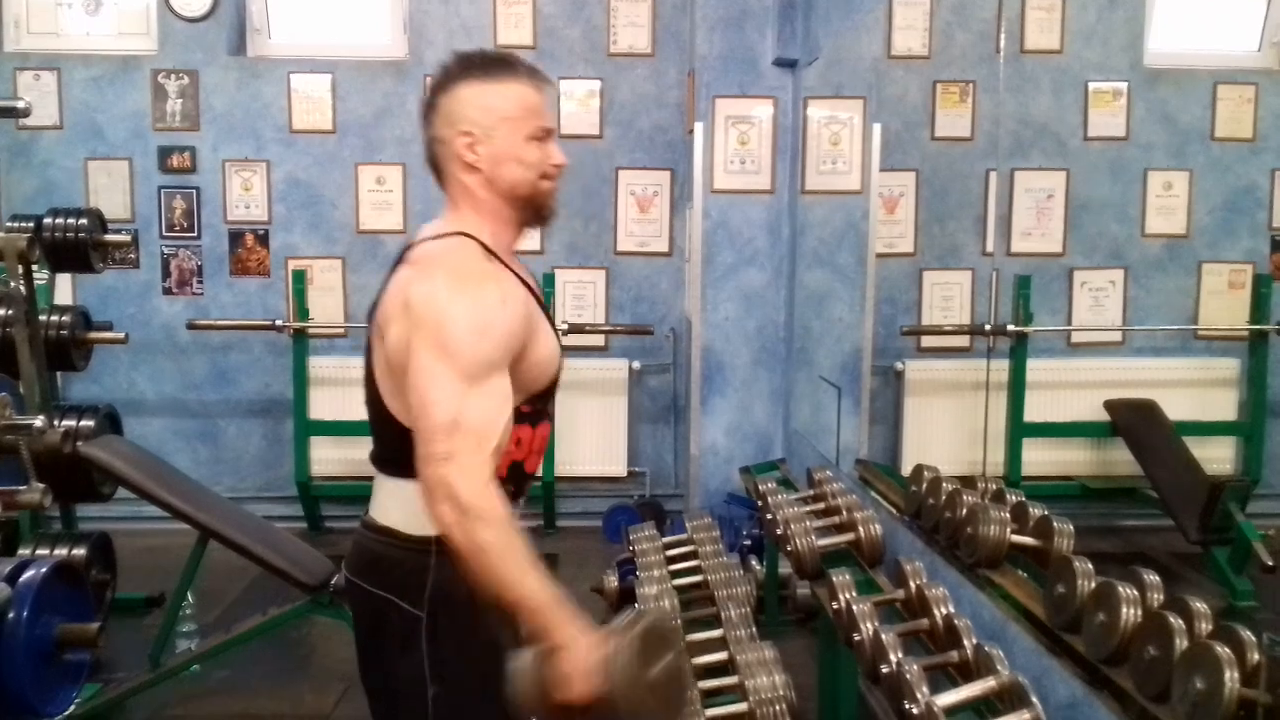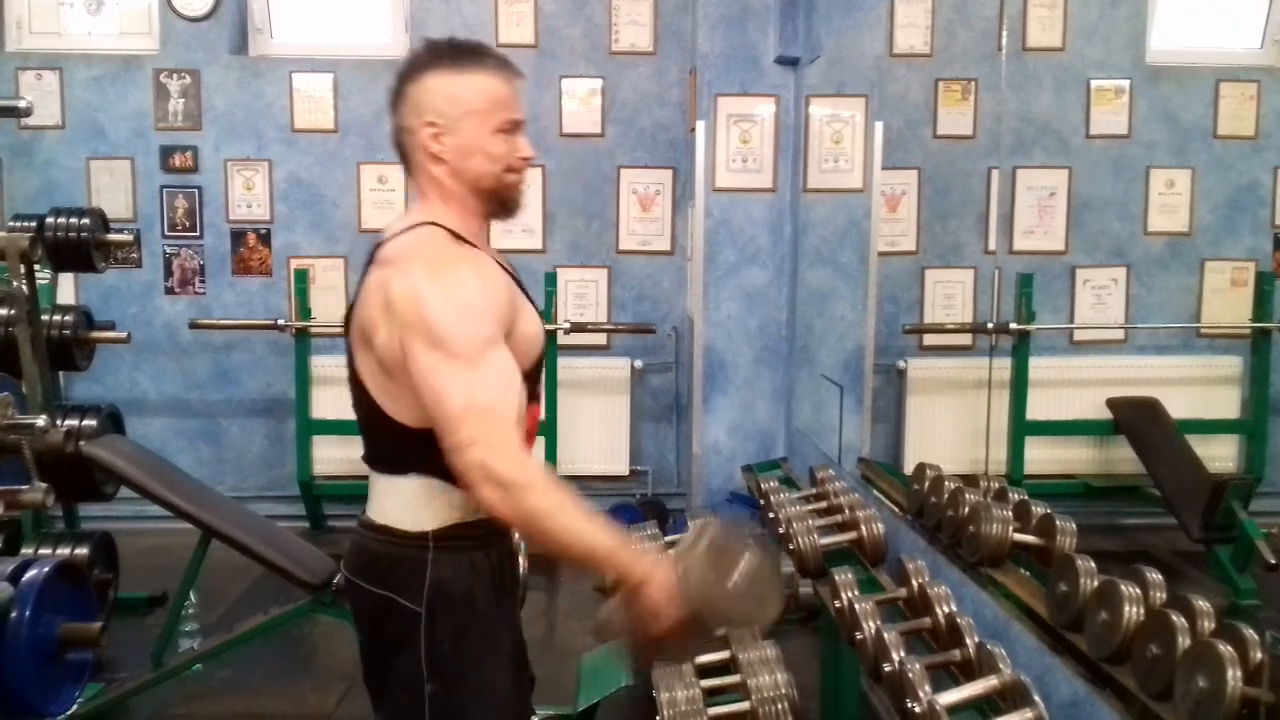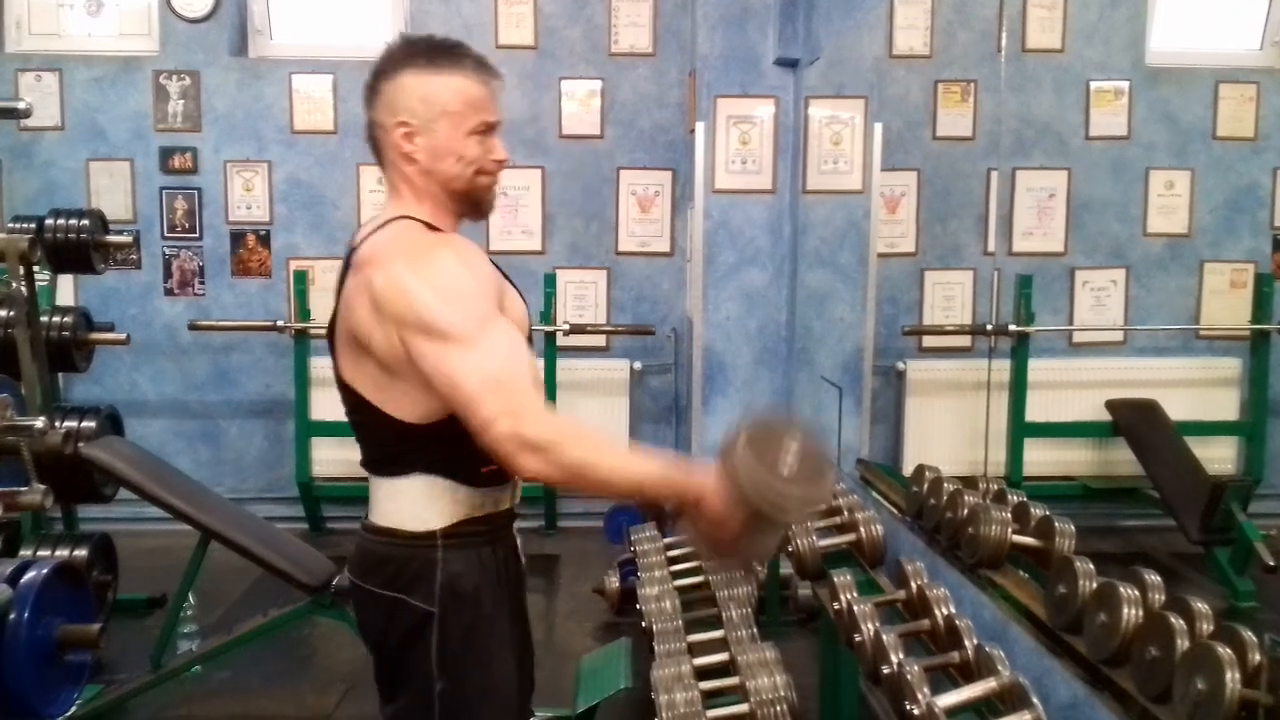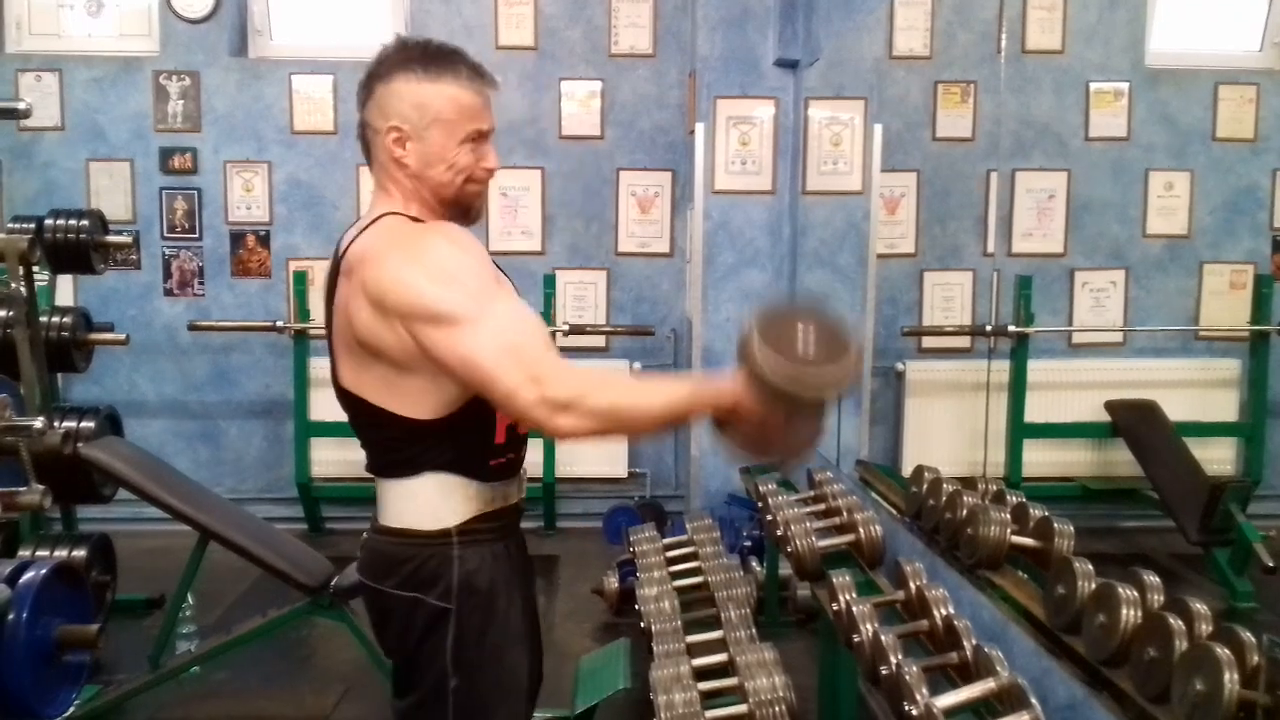
dt=0.1s
person 1, frame 1
left shoulder: (464, 260)
right shoulder: (463, 286)
right elbow: (461, 492)
right wrist: (564, 633)
left hip: (448, 558)
right hip: (426, 573)
person 1, frame 2
left shoulder: (434, 254)
right shoulder: (442, 274)
right elbow: (499, 475)
right wrist: (635, 569)
left hip: (449, 553)
right hip: (428, 570)
person 1, frame 3
left shoulder: (407, 249)
right shoulder: (423, 264)
right elbow: (530, 440)
right wrist: (689, 483)
left hip: (447, 553)
right hip: (438, 569)
person 1, frame 4
left shoulder: (387, 249)
right shoulder: (417, 258)
right elbow: (558, 399)
right wrist: (720, 394)
left hip: (444, 548)
right hip: (447, 564)
